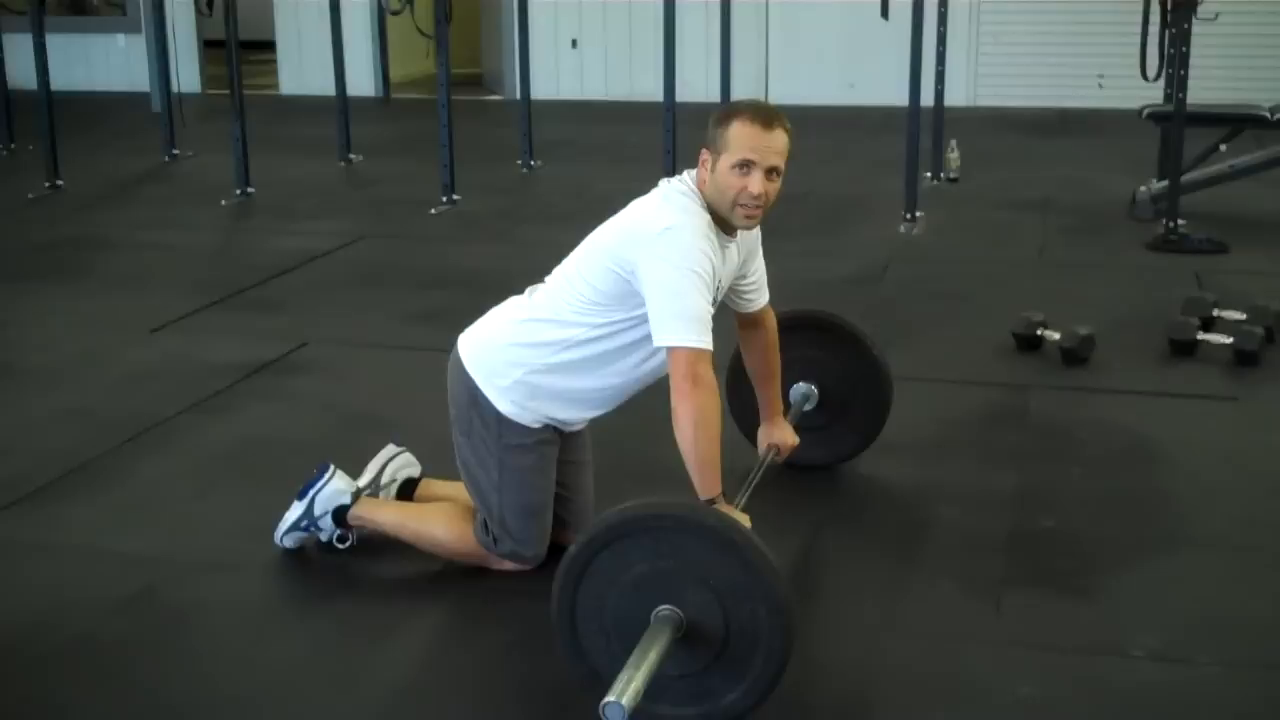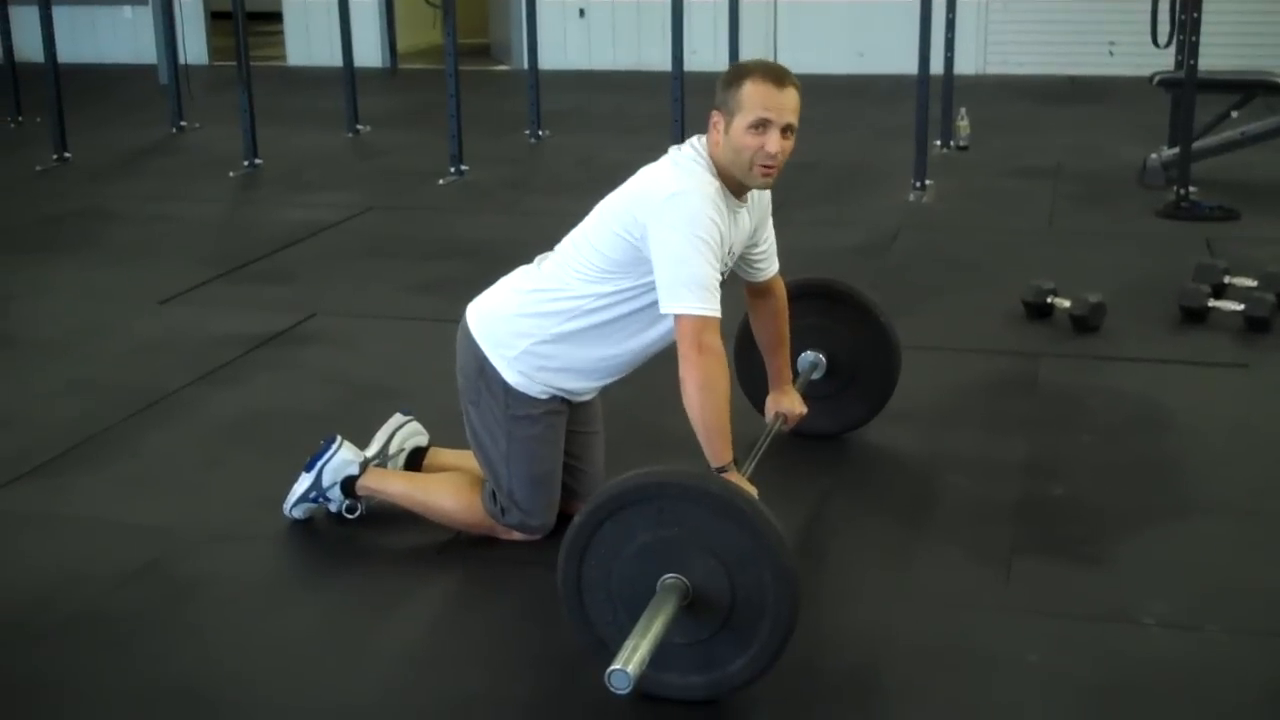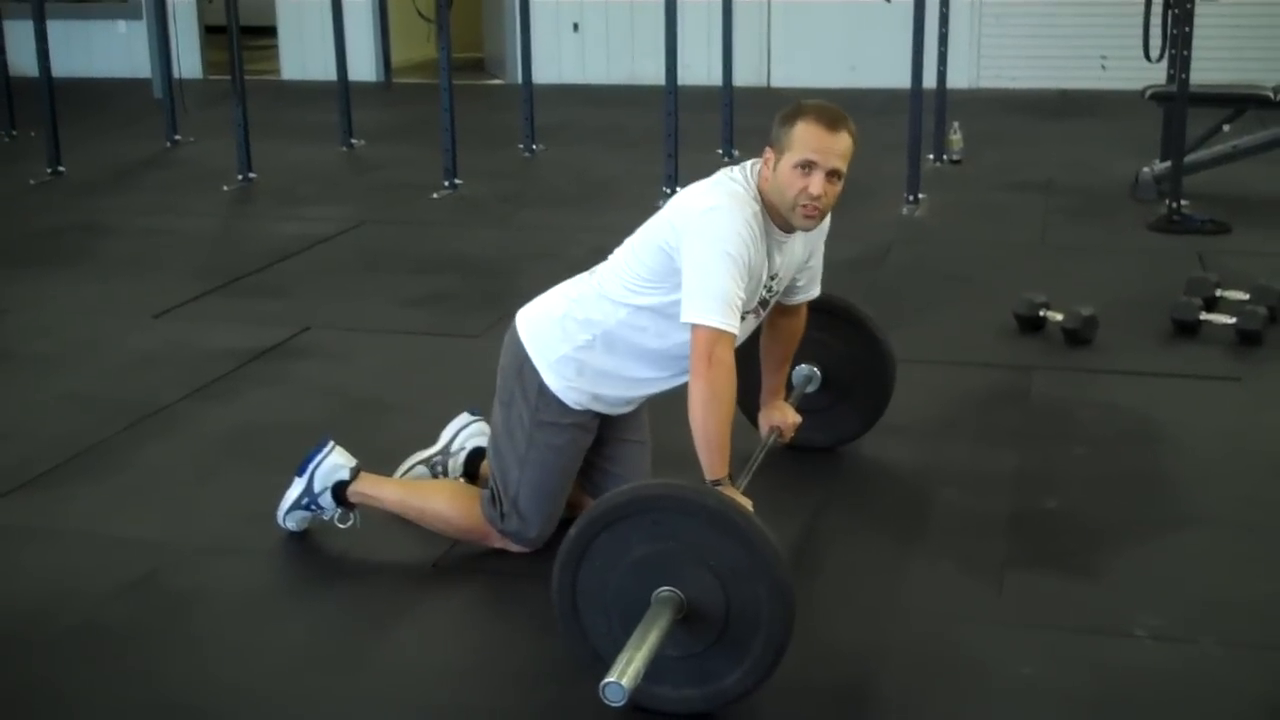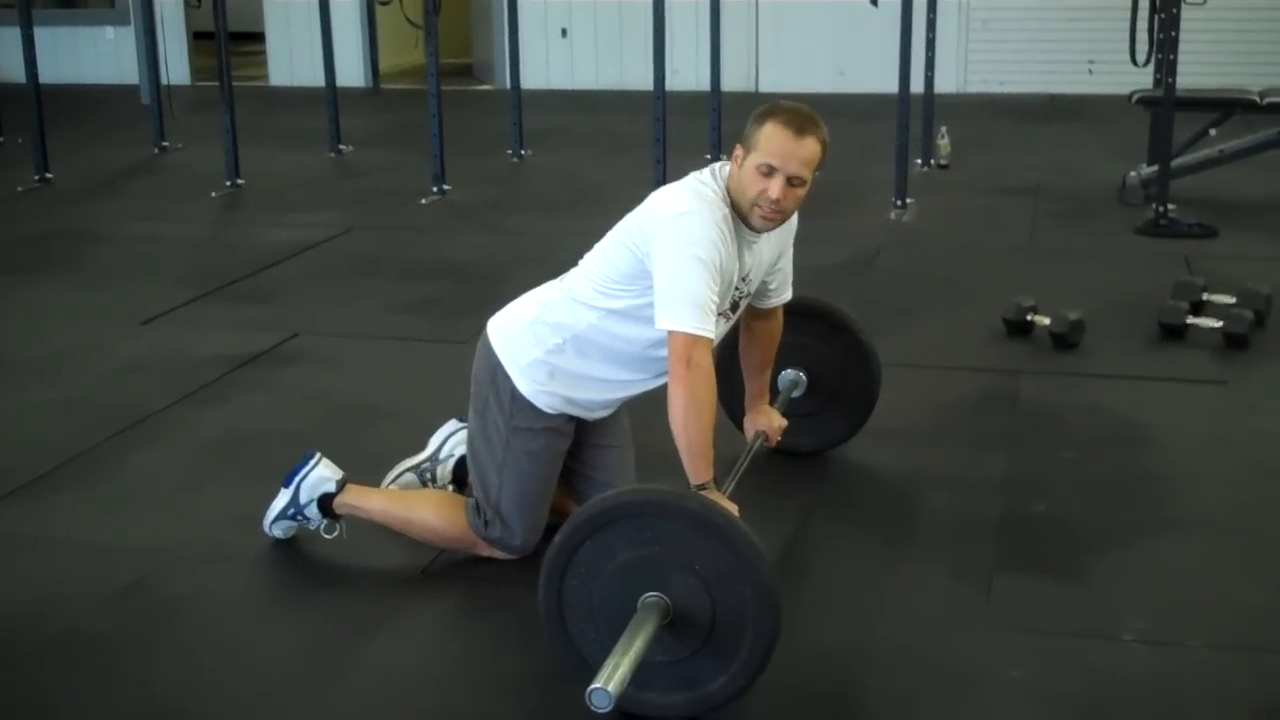
dt=1s
person 1, frame 1
left shoulder: (736, 219)
right shoulder: (678, 235)
left elbow: (755, 318)
right elbow: (692, 382)
left wrist: (773, 418)
right wrist: (714, 506)
left hip: (545, 386)
right hip: (504, 386)
left knee: (567, 531)
right knee: (514, 550)
left ankle: (402, 486)
right ankle: (344, 505)
person 1, frame 2
left shoulder: (750, 189)
right shoulder: (687, 201)
left elbow: (765, 287)
right elbow: (698, 349)
left wrist: (781, 385)
right wrist: (725, 473)
left hip: (557, 354)
right hip: (514, 355)
left knee: (576, 499)
right knee: (523, 521)
left ankle: (408, 457)
right ankle: (353, 474)
person 1, frame 3
left shoulder: (808, 216)
right shoulder: (723, 217)
left elbow: (788, 305)
right elbow: (711, 359)
left wrist: (773, 399)
right wrist: (719, 487)
left hip: (610, 375)
right hip: (558, 364)
right knee: (517, 532)
left ankle: (473, 454)
right ankle: (344, 481)
person 1, frame 4
left shoulder: (775, 217)
right shoulder: (693, 220)
left elbow: (763, 309)
right elbow: (688, 363)
left wrist: (758, 404)
right wrist: (705, 491)
left hip: (589, 383)
right hip: (532, 369)
right knee: (505, 538)
left ankle: (464, 458)
right ankle: (329, 491)
